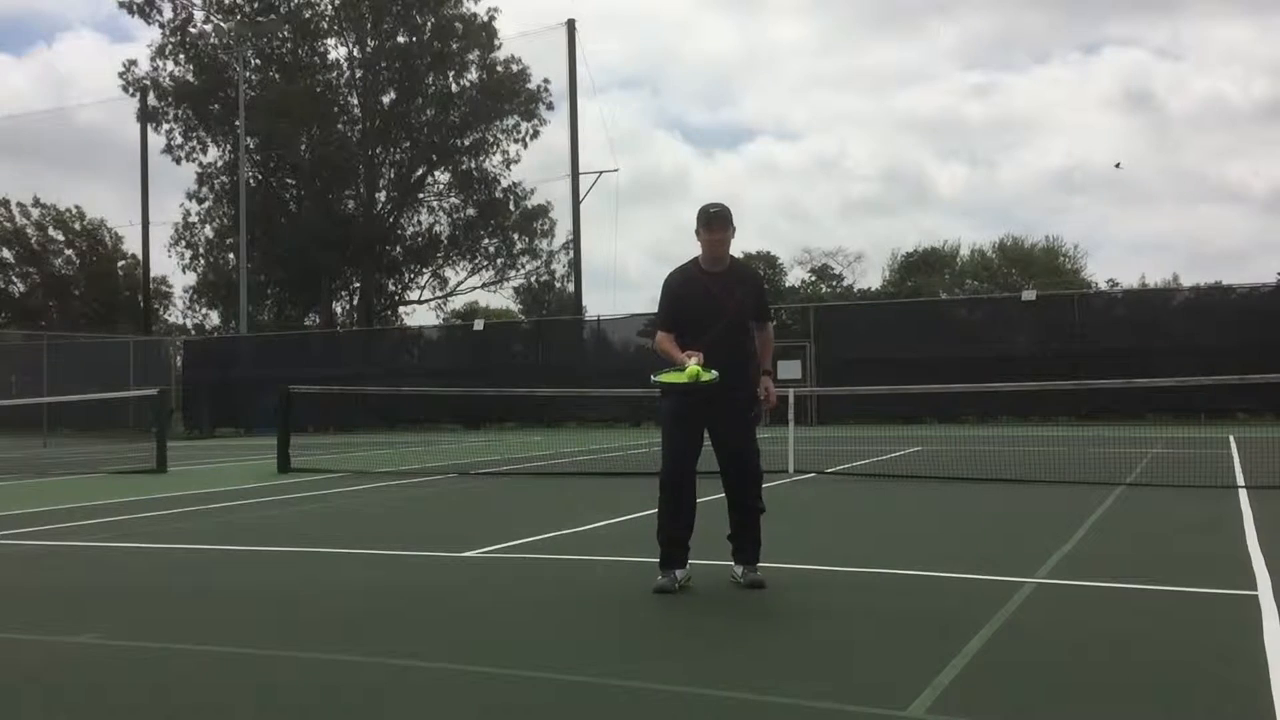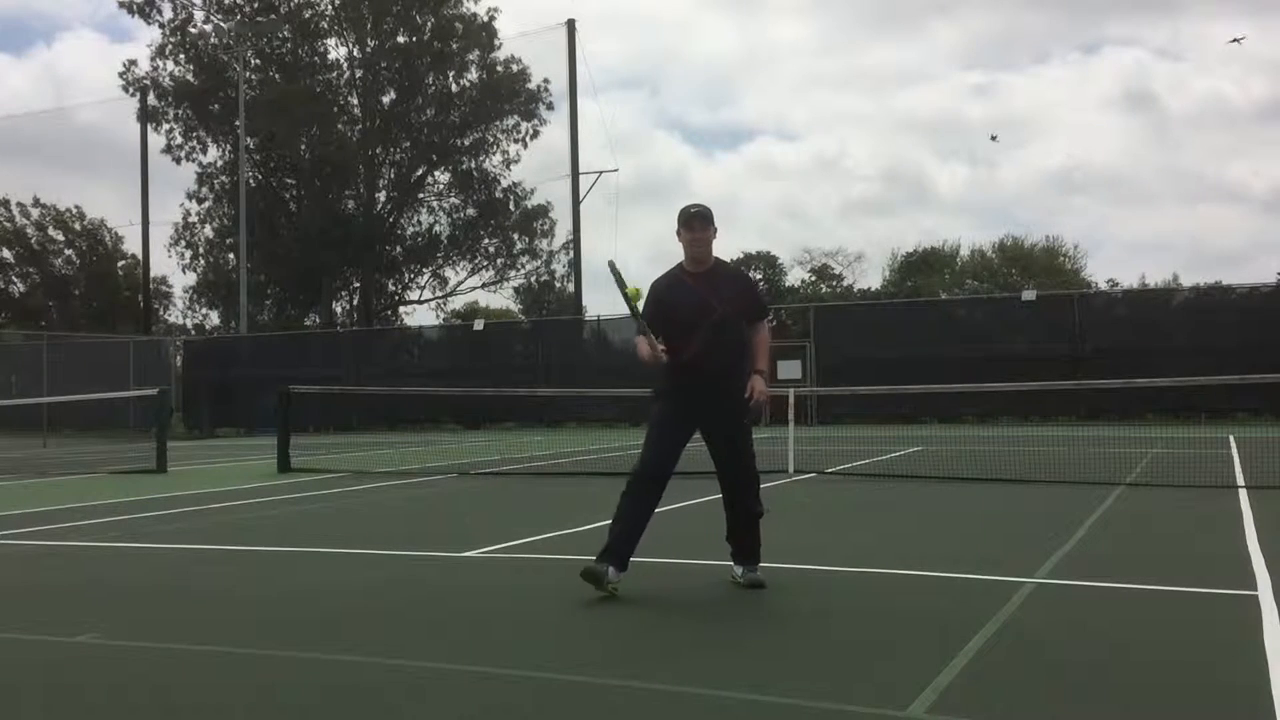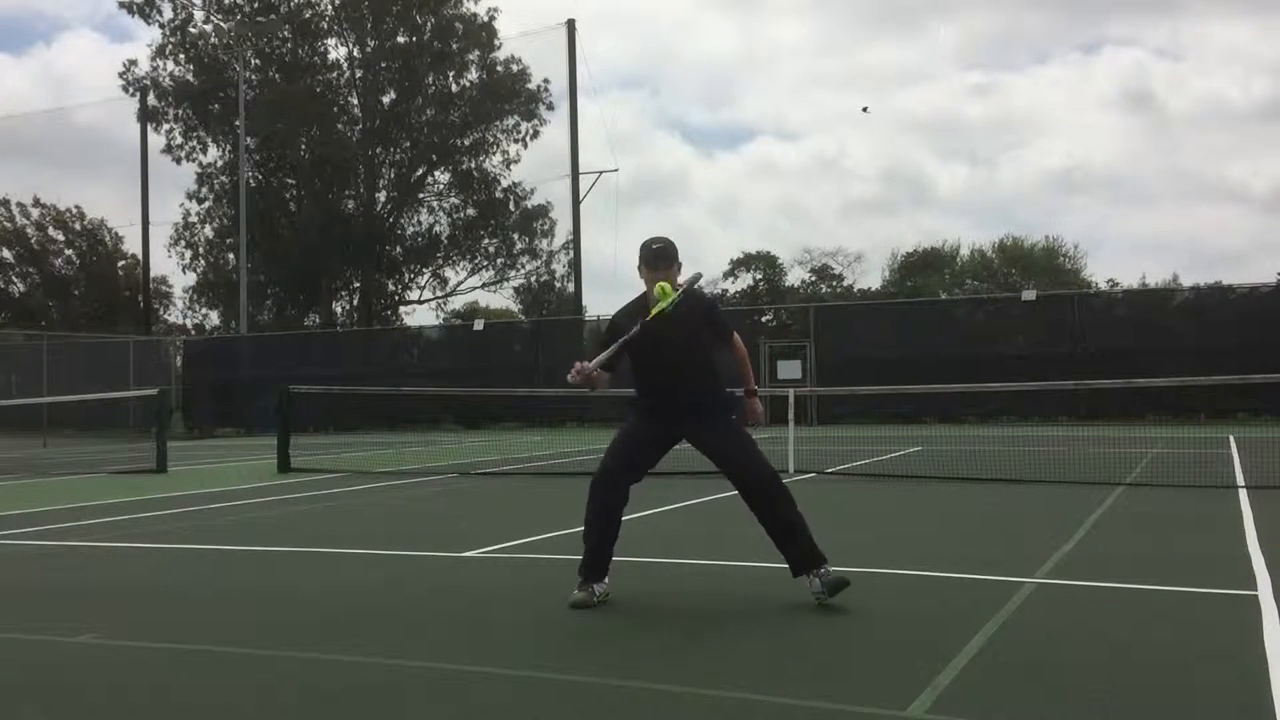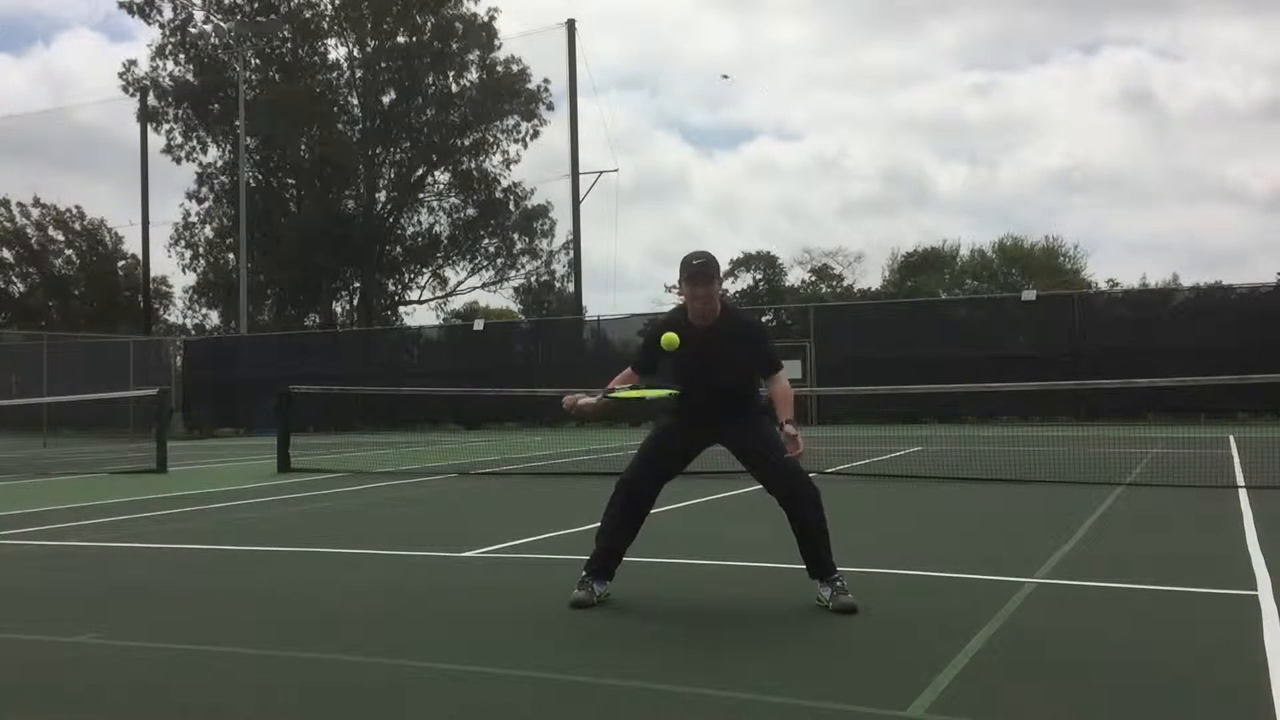
dt=0.5s
person 1, frame 1
left shoulder: (749, 278)
right shoulder: (678, 281)
left elbow: (763, 328)
right elbow: (662, 336)
left wrist: (765, 374)
right wrist: (681, 358)
left hip: (736, 393)
right hip: (685, 393)
left knee: (744, 477)
right knee: (675, 475)
left ankle: (745, 560)
right ankle: (674, 565)
person 1, frame 2
left shoulder: (738, 280)
right shoulder: (665, 287)
left elbow: (761, 327)
right elbow: (648, 337)
left wrist: (759, 374)
right wrist: (647, 351)
left hip: (729, 398)
right hip: (677, 397)
left knee: (741, 480)
right knee: (647, 475)
left ankle: (745, 561)
right ankle: (611, 563)
person 1, frame 3
left shoulder: (702, 306)
right shoulder: (626, 319)
left elbow: (732, 342)
right elbow: (602, 376)
left wrist: (751, 393)
right wrist: (587, 375)
left hip: (710, 410)
right hip: (654, 414)
left knee: (762, 481)
right knee: (607, 480)
left ankle: (812, 569)
right ankle: (593, 578)
person 1, frame 4
left shoulder: (745, 326)
right shoulder: (666, 328)
left elbow: (775, 378)
right elbow: (635, 373)
left wrist: (787, 424)
right wrist: (596, 400)
left hip: (743, 415)
right hip: (688, 416)
left knee: (798, 487)
right knee: (634, 484)
left ankle: (827, 579)
right ankle: (596, 576)
